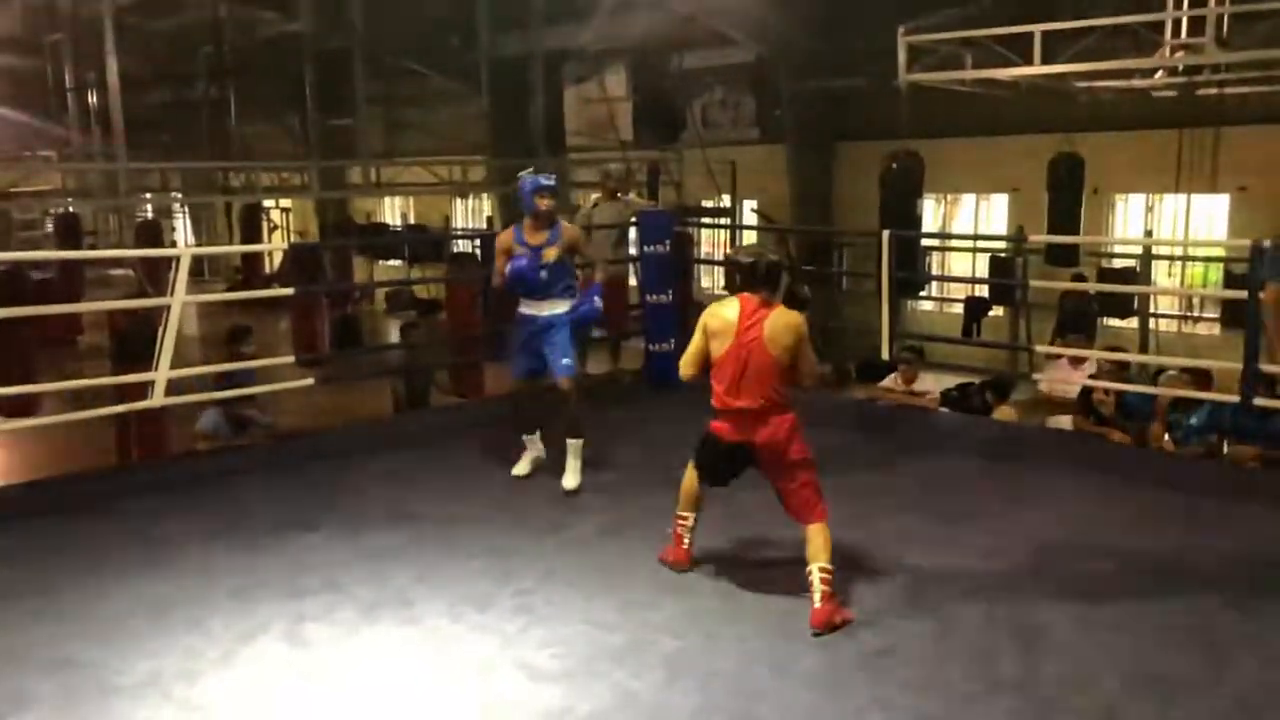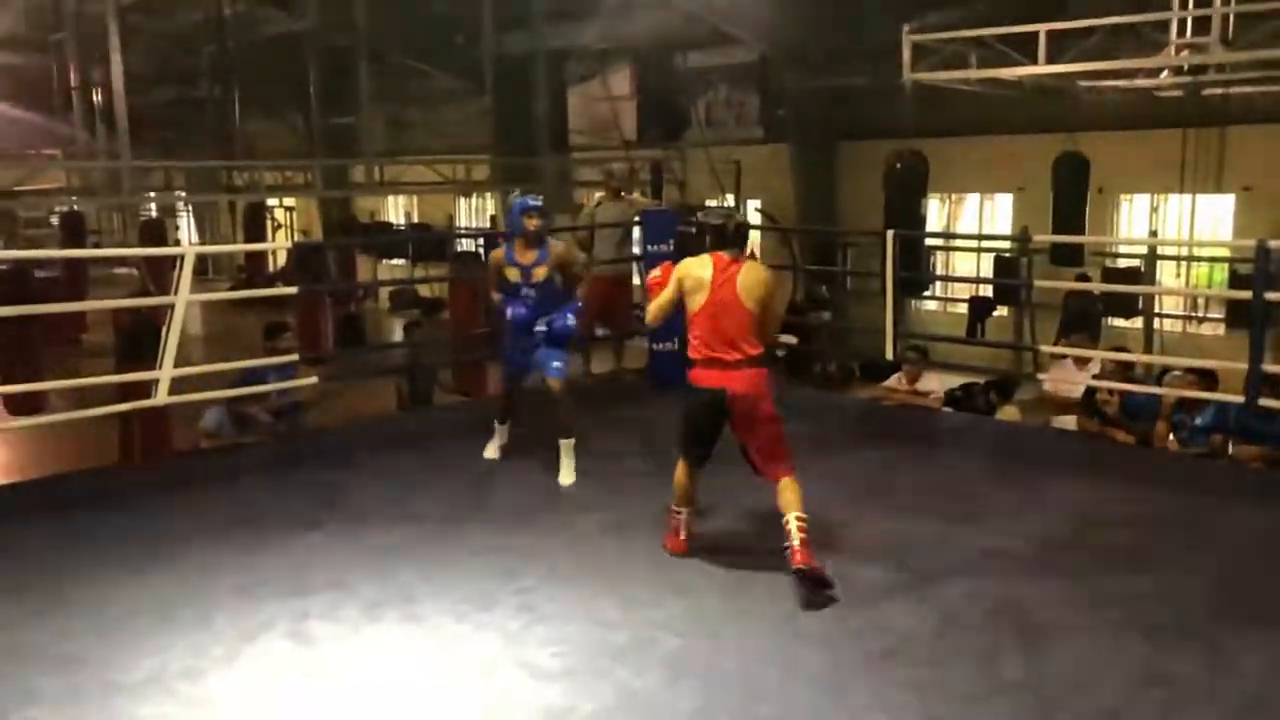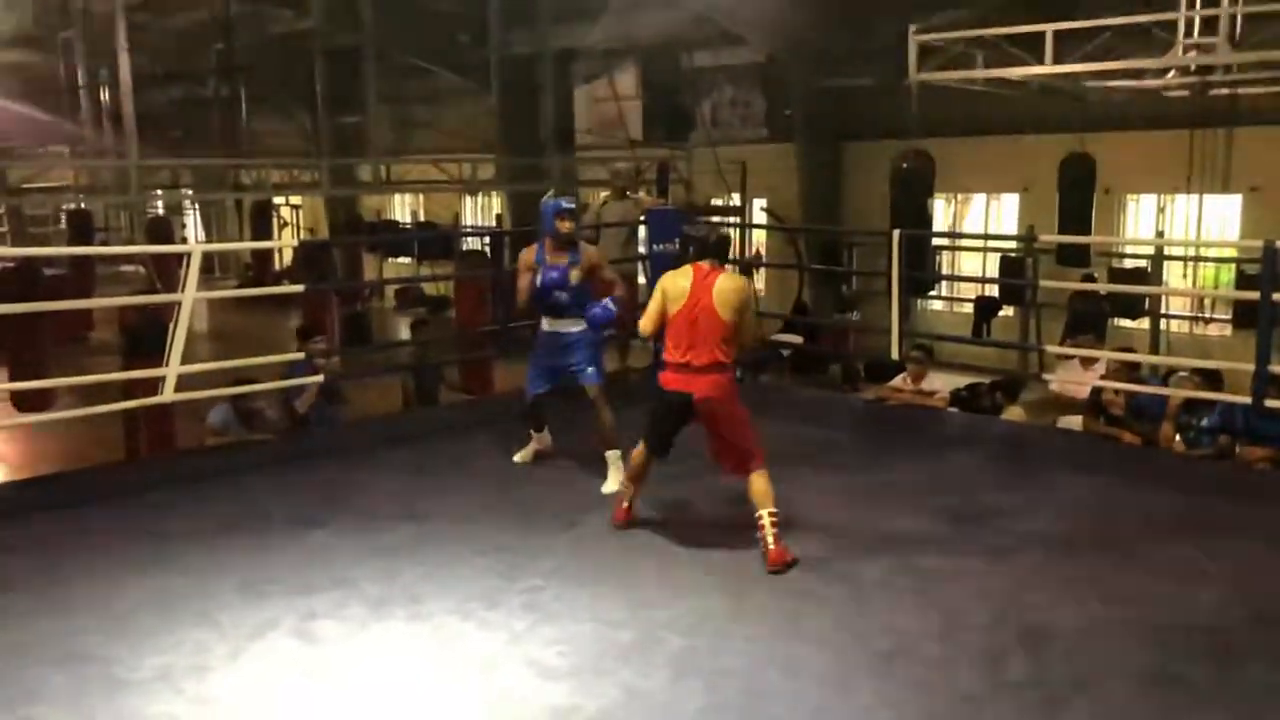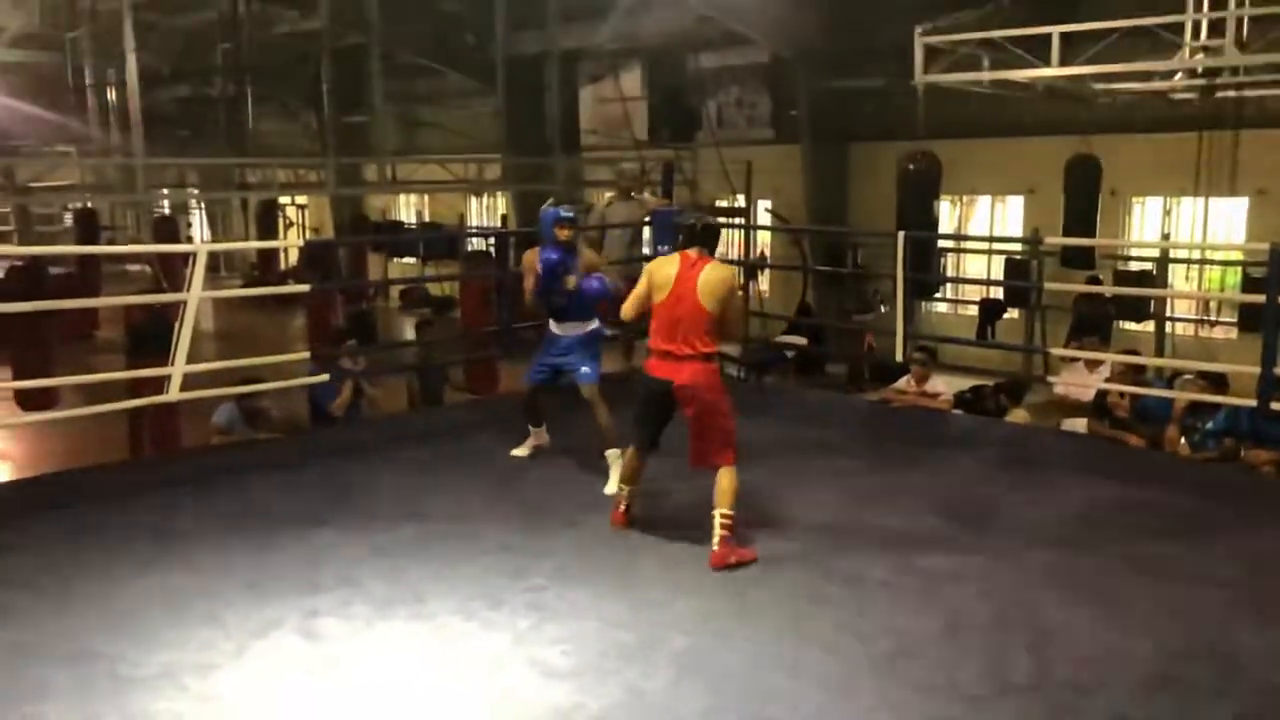
dt=0.3s
person 1, frame 1
left shoulder: (714, 315)
right shoulder: (792, 323)
left elbow: (687, 372)
right elbow: (809, 378)
left hip: (728, 428)
right hip: (777, 430)
left knee: (695, 471)
right knee: (813, 515)
left ankle: (680, 548)
right ankle: (823, 605)
person 1, frame 2
left shoulder: (688, 269)
right shoulder: (761, 276)
left elbow: (653, 317)
right elbow: (771, 329)
left wrist: (658, 290)
left hip: (706, 383)
right hip: (751, 383)
left knee: (689, 462)
right knee: (781, 471)
left ankle: (679, 535)
right ankle: (800, 551)
person 1, frame 3
left shoulder: (671, 280)
right shoulder: (739, 288)
left elbow: (645, 330)
right elbow: (747, 340)
left wrist: (658, 313)
left hip: (672, 384)
right hip: (716, 386)
left knee: (647, 447)
right knee: (754, 465)
left ankle: (623, 508)
right ankle: (774, 547)
person 1, frame 4
left shoulder: (657, 267)
right shoulder: (725, 276)
left elbow: (627, 314)
right elbow: (733, 330)
left hip: (659, 373)
right hip: (700, 376)
left knee: (640, 444)
right knee: (725, 461)
left ankle: (621, 510)
right ankle: (723, 547)
person 2, frame 1
left shoulder: (568, 233)
right shoulder: (508, 239)
left elbow: (596, 264)
right elbow: (497, 283)
left wrist: (594, 292)
right wrist: (511, 271)
left hip: (561, 317)
right hip: (527, 318)
left knee: (566, 386)
right knee: (525, 386)
left ankle: (573, 459)
right ankle: (533, 448)
person 2, frame 2
left shoulder: (558, 251)
right shoulder: (499, 257)
left elbow: (581, 280)
right elbow: (494, 292)
left wrist: (573, 309)
right wrist: (506, 307)
left hip: (550, 331)
right hip: (519, 330)
left knee: (557, 387)
right knee: (509, 387)
left ankle: (567, 456)
right ankle: (500, 434)
person 2, frame 3
left shoulder: (587, 254)
right shoulder: (529, 257)
left elbow: (614, 285)
right elbow: (522, 303)
left wrist: (610, 303)
right wrist: (538, 286)
left hip: (583, 334)
right hip: (550, 335)
left knee: (596, 395)
right knee: (532, 397)
left ankle: (615, 465)
right ankle: (540, 440)
person 2, frame 4
left shoulder: (587, 257)
right shoulder: (532, 258)
left elbow: (607, 283)
right elbow: (530, 303)
left wrist: (602, 287)
right wrist: (542, 277)
left hip: (584, 335)
right hip: (555, 334)
left knee: (591, 393)
right knee: (531, 389)
left ankle: (616, 464)
right ankle: (537, 436)
person 3, frame 1
left shoulder: (627, 204)
right shoulder: (590, 209)
left hip: (619, 274)
left knee: (616, 323)
left ankle: (614, 366)
right ankle: (582, 366)
person 3, frame 2
left shoulder: (631, 203)
right shoulder: (593, 208)
left elbow: (652, 208)
right elbow: (582, 239)
right wrist: (595, 254)
left hip: (623, 273)
right hip: (598, 273)
left knee: (620, 323)
right knee: (588, 320)
left ankle: (618, 365)
right ankle: (586, 366)
person 3, frame 3
left shoulder: (636, 203)
right shoulder: (599, 207)
left elbow: (659, 205)
right elbow: (587, 236)
right wrist: (599, 254)
left hip: (628, 272)
left knee: (625, 322)
left ankle: (623, 364)
person 3, frame 4
left shoulder: (641, 204)
right shoulder: (603, 207)
left elbow: (663, 206)
right elbow: (591, 237)
left hip: (632, 271)
left ankle: (627, 363)
